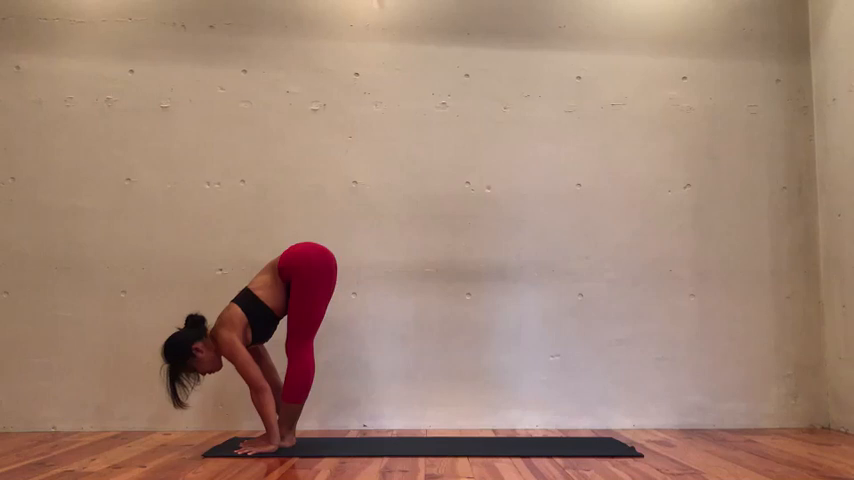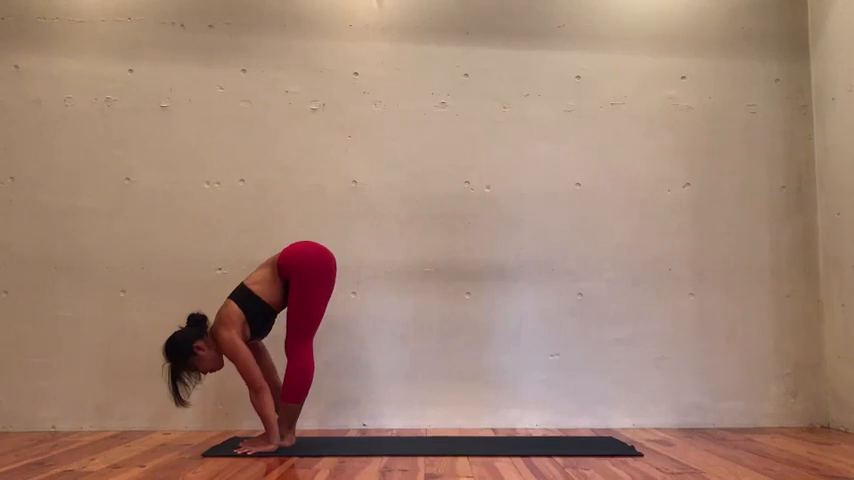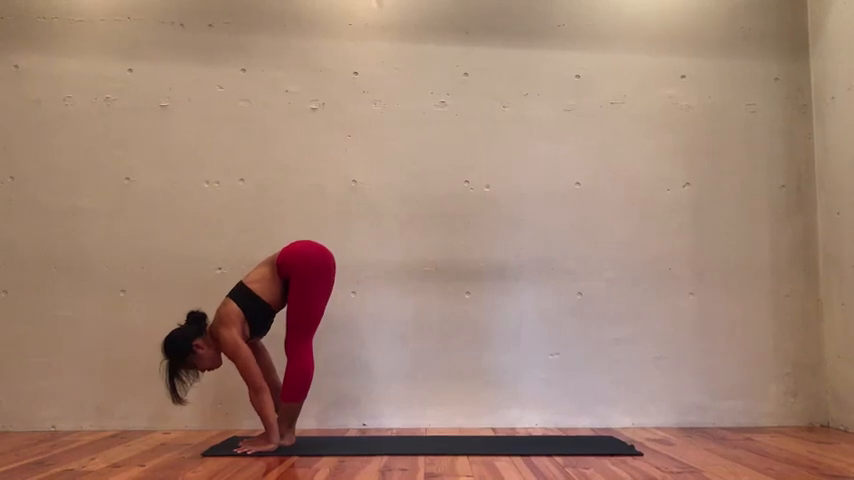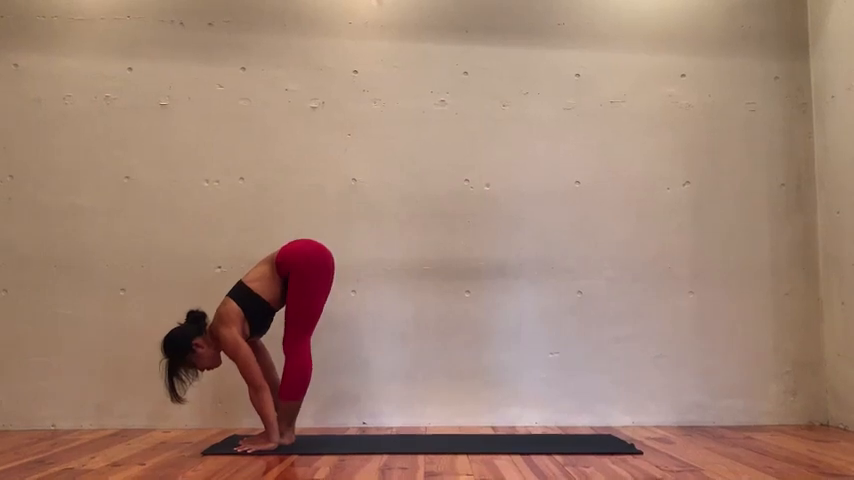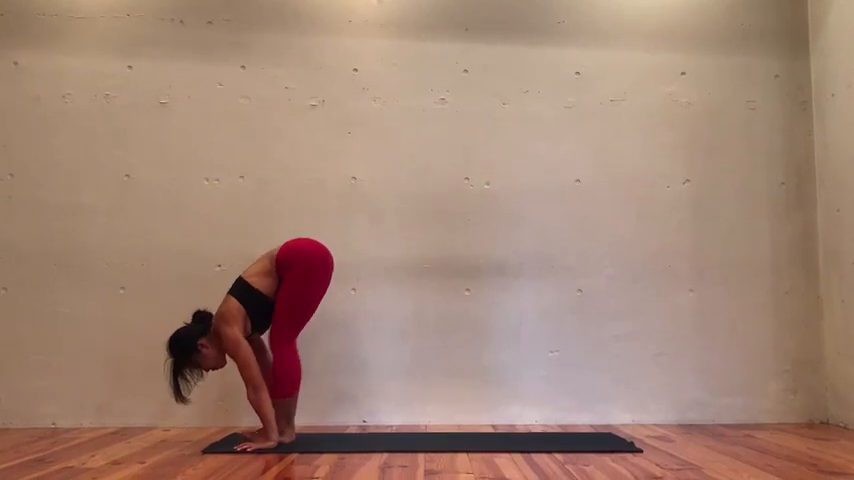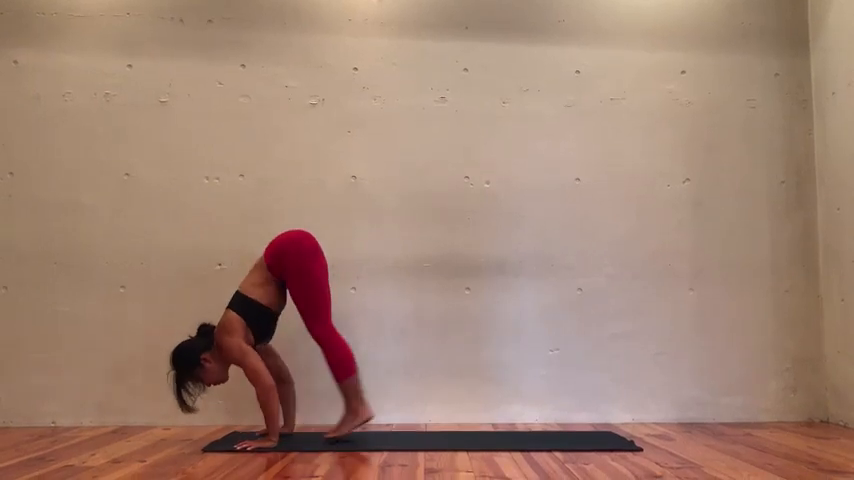
dt=0.4s
person 1, frame 1
left shoulder: (225, 338)
right shoulder: (238, 335)
left elbow: (261, 388)
right elbow: (270, 383)
left wrist: (273, 439)
right wrist: (275, 433)
left hip: (309, 264)
right hip: (305, 264)
left knee: (298, 353)
right knee: (299, 352)
left ankle: (285, 435)
right ankle: (286, 433)
person 1, frame 2
left shoulder: (225, 336)
right shoulder: (237, 332)
left elbow: (259, 388)
right elbow: (269, 381)
left wrist: (273, 439)
right wrist: (275, 431)
left hip: (307, 263)
right hip: (302, 263)
left knee: (298, 351)
right knee: (298, 351)
left ankle: (285, 434)
right ankle: (285, 432)
person 1, frame 3
left shoulder: (226, 334)
right shoulder: (236, 330)
left elbow: (258, 387)
right elbow: (268, 380)
left wrist: (273, 439)
right wrist: (274, 431)
left hip: (307, 263)
right hip: (302, 262)
left knee: (297, 351)
right knee: (298, 351)
left ankle: (285, 434)
right ankle: (285, 431)
person 1, frame 4
left shoulder: (225, 333)
right shoulder: (236, 329)
left elbow: (258, 386)
right elbow: (268, 380)
left wrist: (273, 437)
right wrist: (274, 430)
left hip: (306, 261)
right hip: (302, 260)
left knee: (295, 348)
right knee: (295, 348)
left ankle: (285, 432)
right ankle: (285, 429)
person 1, frame 5
left shoulder: (228, 332)
right shoulder: (238, 329)
left elbow: (256, 386)
right elbow: (268, 376)
left wrist: (272, 436)
right wrist: (273, 429)
left hip: (305, 257)
right hip: (301, 257)
left knee: (281, 343)
right knee: (283, 343)
left ankle: (285, 429)
right ankle: (286, 427)
person 1, frame 6
left shoulder: (227, 344)
right shoulder: (240, 341)
left elbow: (266, 384)
right elbow: (282, 377)
left wrist: (272, 437)
right wrist: (288, 427)
left hip: (293, 251)
right hip: (288, 250)
right knee: (321, 330)
left ankle: (357, 407)
